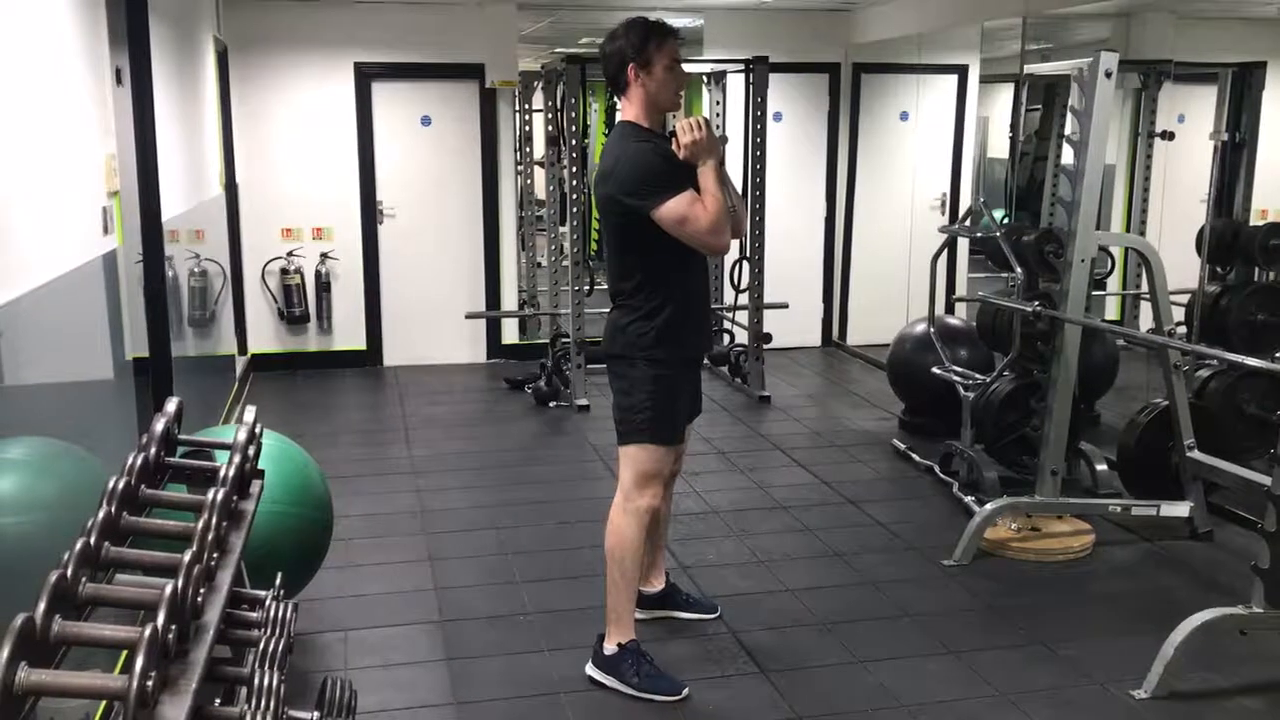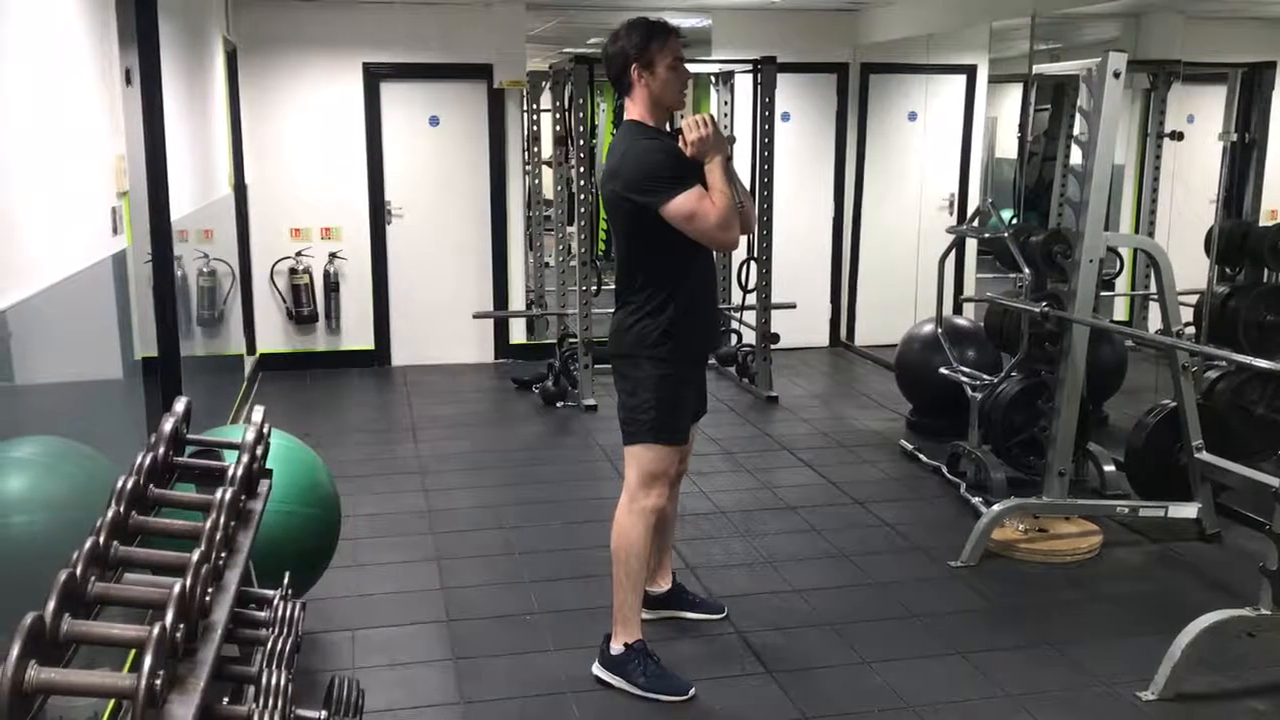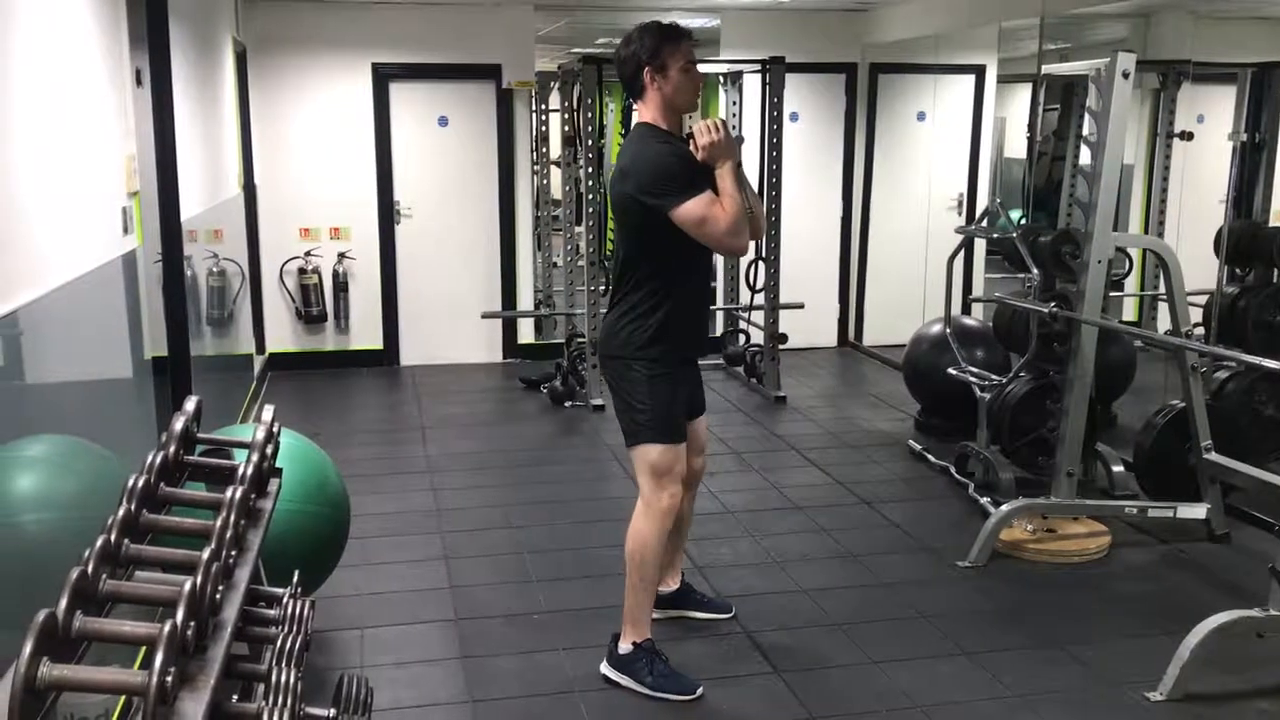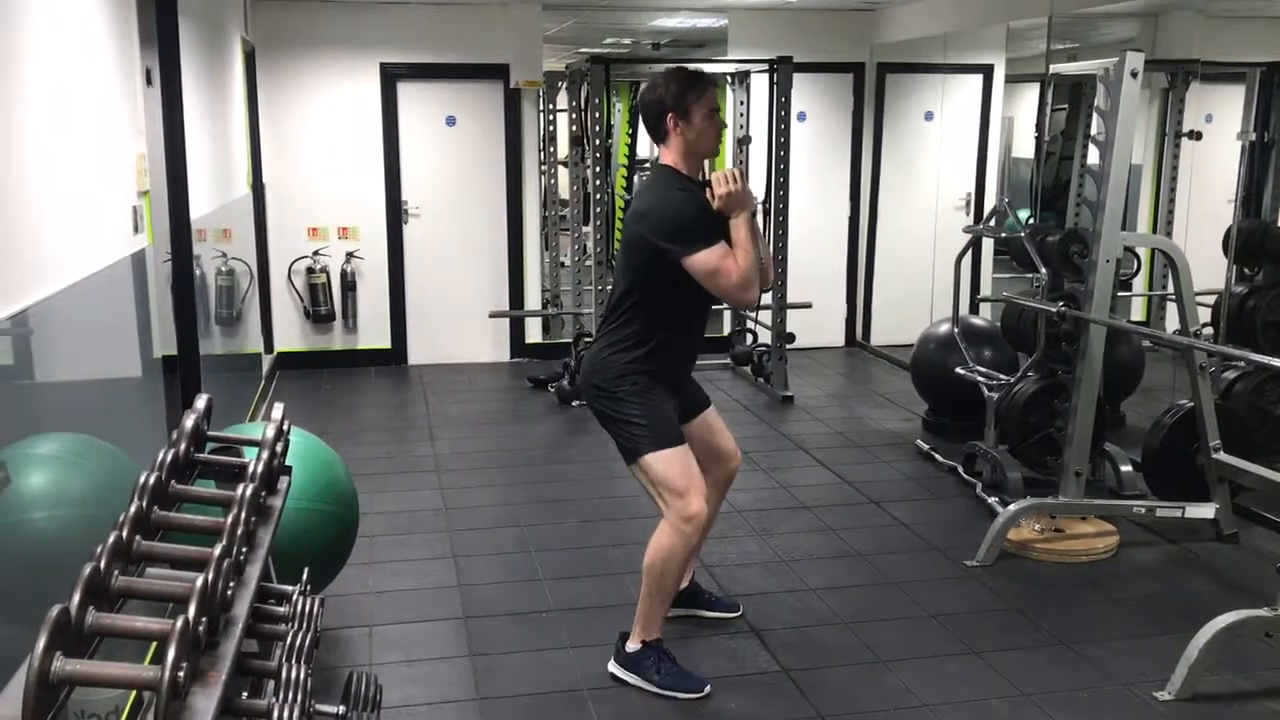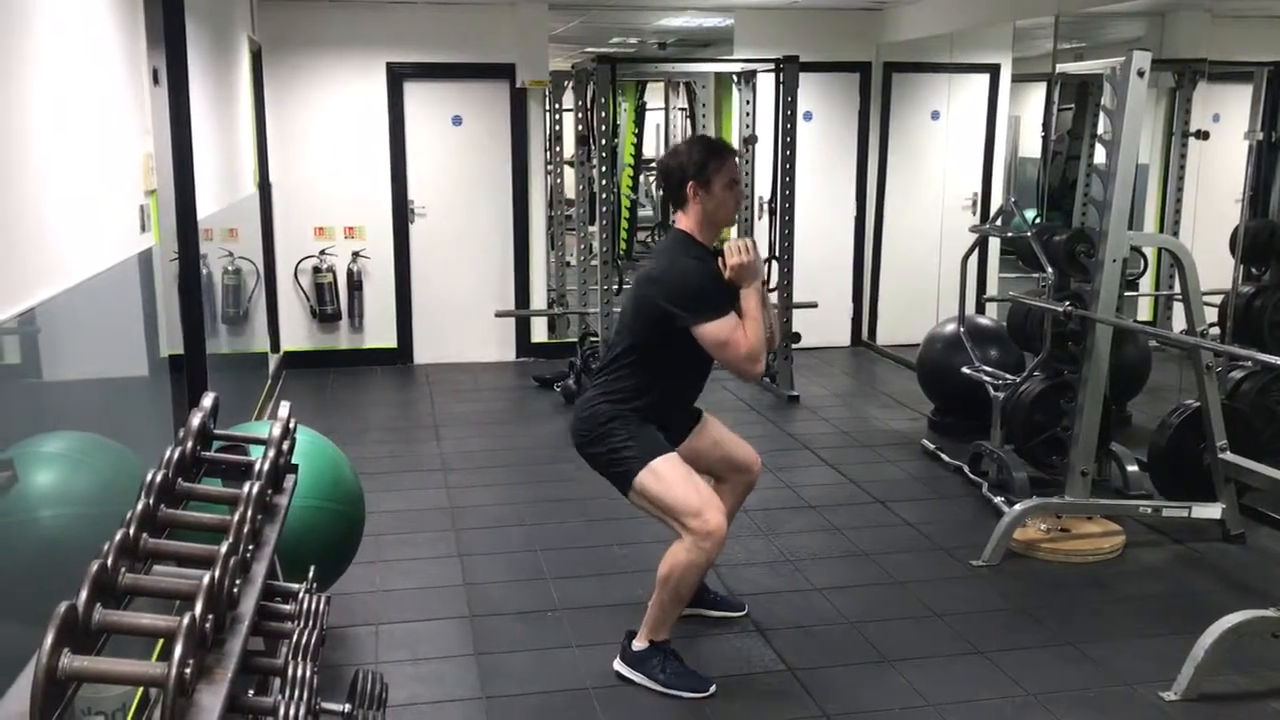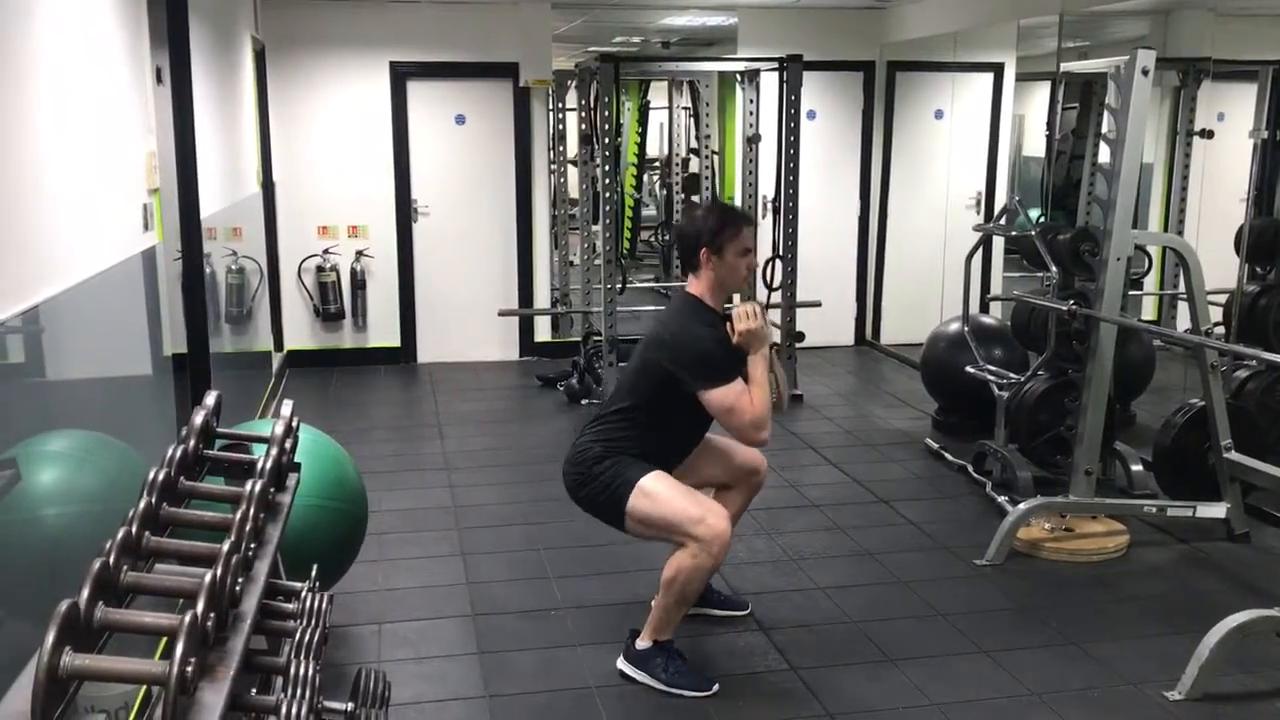
dt=0.7s
person 1, frame 1
left shoulder: (664, 147)
right shoulder: (634, 158)
left elbow: (734, 224)
right elbow: (713, 236)
left wrist: (707, 163)
right wrist: (707, 163)
left hip: (675, 339)
right hip: (647, 346)
left knee: (665, 473)
right knee: (641, 491)
left ankle: (654, 588)
right ankle: (615, 648)
person 1, frame 2
left shoulder: (669, 146)
right shoulder: (641, 157)
left elbow: (744, 221)
right elbow: (721, 231)
left wrist: (717, 160)
right wrist: (713, 160)
left hip: (679, 339)
right hip: (653, 346)
left knee: (671, 474)
right knee: (647, 490)
left ankle: (660, 587)
right ankle: (622, 649)
person 1, frame 3
left shoulder: (678, 148)
right shoulder: (652, 158)
left elbow: (753, 228)
right elbow: (731, 237)
left wrist: (726, 165)
right wrist: (723, 165)
left hip: (671, 343)
right hip: (641, 350)
left knee: (692, 467)
right knee: (662, 492)
left ankle: (669, 587)
right ankle: (630, 650)
person 1, frame 4
left shoulder: (693, 194)
right shoulder: (669, 205)
left elbow: (761, 278)
right elbow: (742, 291)
left wrist: (742, 214)
right wrist: (738, 216)
left hip: (661, 367)
right hip: (625, 377)
left knee: (723, 464)
right knee: (687, 508)
left ankle: (679, 585)
right ankle: (638, 649)
person 1, frame 5
left shoulder: (704, 257)
right shoulder: (683, 271)
left elbow: (766, 339)
right elbow: (750, 363)
left wrist: (749, 283)
right wrist: (748, 285)
left hip: (656, 408)
right hip: (612, 422)
left knee: (744, 467)
right knee: (706, 524)
left ankle: (686, 587)
right ankle: (643, 650)
person 1, frame 6
left shoulder: (706, 318)
right shoulder: (692, 336)
left elbow: (754, 421)
right elbow: (755, 428)
left wrist: (752, 348)
right wrist: (757, 351)
left hip: (645, 451)
right hip: (601, 466)
left knee: (751, 468)
right knee: (711, 529)
left ankle: (687, 587)
right ankle: (647, 648)
